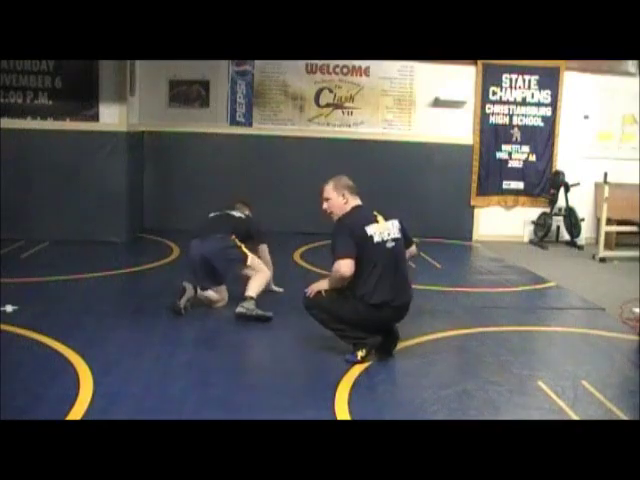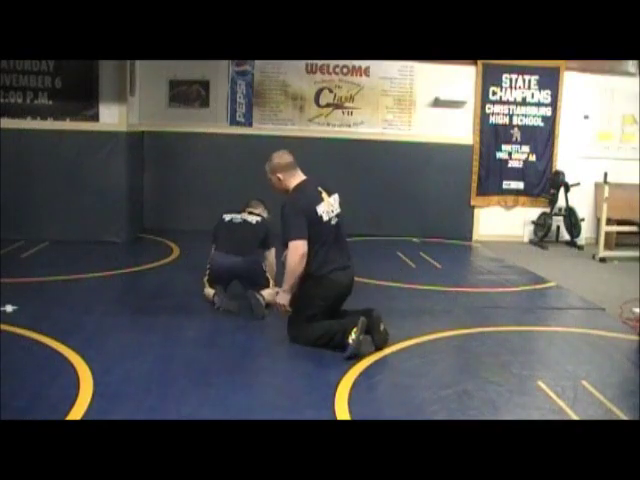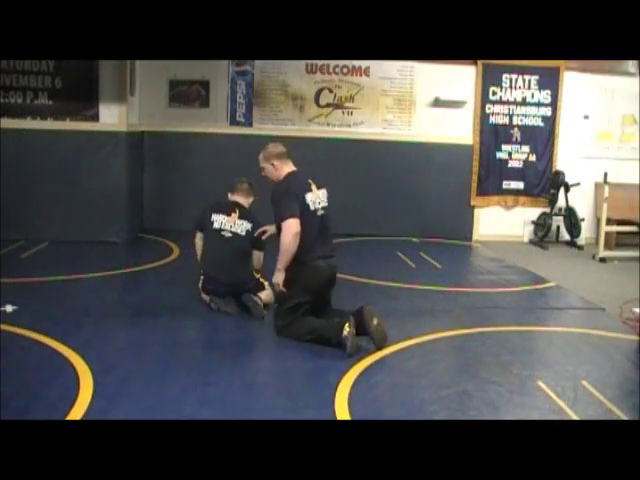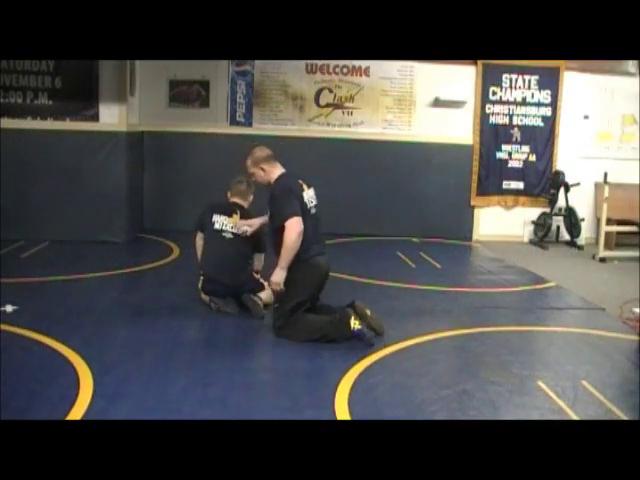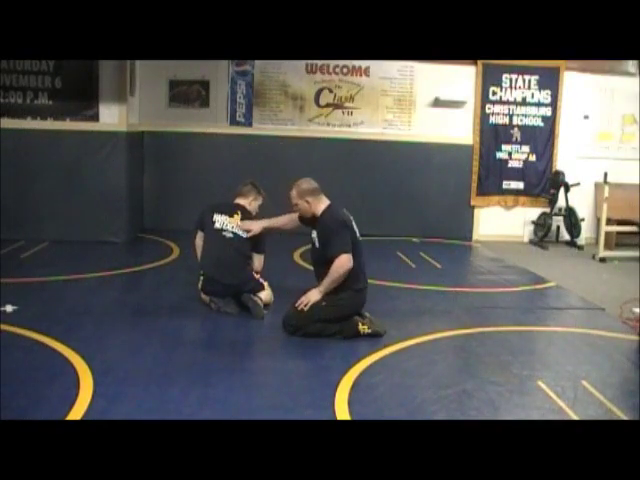
dt=1s
person 1, frame 1
left shoulder: (345, 224)
right shoulder: (390, 218)
left elbow: (345, 270)
right elbow: (412, 250)
left wrist: (328, 283)
left hip: (374, 307)
right hip: (401, 306)
left knee: (314, 298)
left ankle: (364, 341)
right ankle: (387, 334)
person 1, frame 2
left shoulder: (293, 204)
right shoulder: (324, 191)
left elbow: (299, 252)
left wrist: (285, 291)
left hip: (321, 279)
right hip: (345, 274)
left knee: (299, 330)
right knee: (326, 315)
left ankle: (349, 329)
right ankle: (366, 319)
person 1, frame 3
left shoulder: (284, 189)
right shoulder: (313, 183)
left elbow: (292, 230)
left wrist: (280, 269)
right wrist: (277, 226)
left hip: (305, 268)
right hip: (328, 263)
left knee: (286, 323)
right knee: (320, 312)
left ankle: (338, 329)
right ankle: (360, 319)
person 1, frame 4
left shoulder: (280, 189)
right shoulder: (295, 182)
left elbow: (295, 229)
left wrist: (280, 269)
right wrist: (262, 220)
left hip: (303, 266)
right hip: (317, 262)
left knee: (284, 325)
right knee: (306, 308)
left ankle: (344, 324)
right ankle: (352, 313)
person 1, frame 5
left shoulder: (332, 222)
right shoulder: (326, 213)
left elbow: (345, 263)
right elbow: (294, 219)
left wrist: (319, 291)
right wrist: (263, 223)
left hip: (347, 295)
right hip: (343, 290)
left knee: (292, 322)
right knee: (297, 309)
left ankle: (354, 326)
right ankle: (351, 316)
person 2, frame 1
left shoulder: (212, 217)
right shoulder: (249, 221)
right elbow: (266, 258)
right wrist: (271, 283)
left hip: (195, 249)
right hip: (221, 244)
left knee: (220, 299)
right knee: (263, 272)
left ankle: (192, 291)
right ankle: (248, 304)
person 2, frame 2
left shoulder: (224, 218)
right shoulder: (263, 223)
left elbow: (214, 249)
right elbow: (270, 262)
right wrist: (271, 284)
left hip: (219, 260)
right hip: (249, 262)
left knee: (209, 290)
right knee: (270, 293)
left ankle: (218, 296)
right ankle: (259, 297)
person 2, frame 3
left shoulder: (210, 211)
right shoulder: (253, 221)
left elbow: (199, 240)
right elbow: (257, 263)
left hip: (211, 279)
right hip: (242, 281)
left knee: (205, 293)
right knee: (268, 294)
left ankle: (215, 300)
right ankle: (255, 300)
person 2, frame 4
left shoulder: (210, 211)
left elbow: (199, 240)
right elbow: (258, 265)
left hip: (212, 280)
right hip: (242, 282)
left knee: (205, 293)
right knee: (267, 294)
left ankle: (217, 300)
right ankle: (255, 300)
person 2, frame 5
left shoulder: (211, 211)
left elbow: (199, 240)
right elbow: (257, 266)
left hip: (211, 280)
right hip: (241, 281)
left knee: (204, 292)
right knee: (267, 294)
left ankle: (217, 300)
right ankle: (255, 299)
